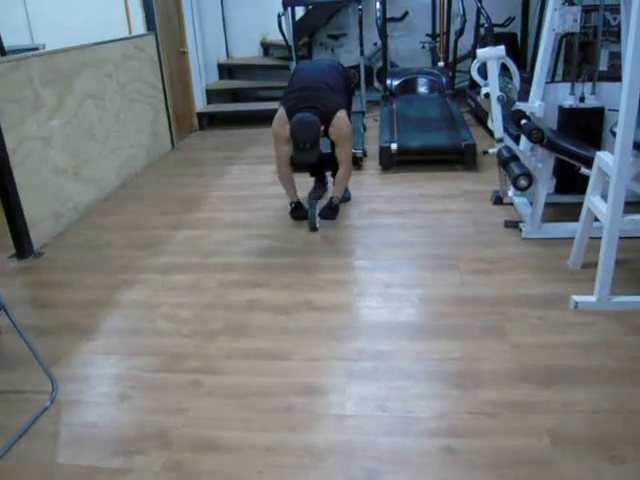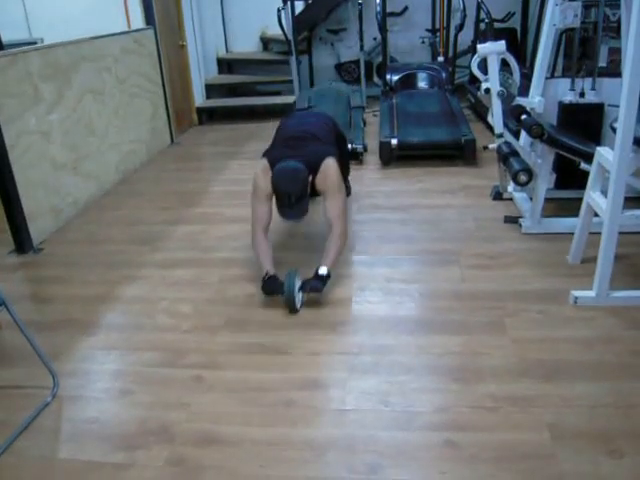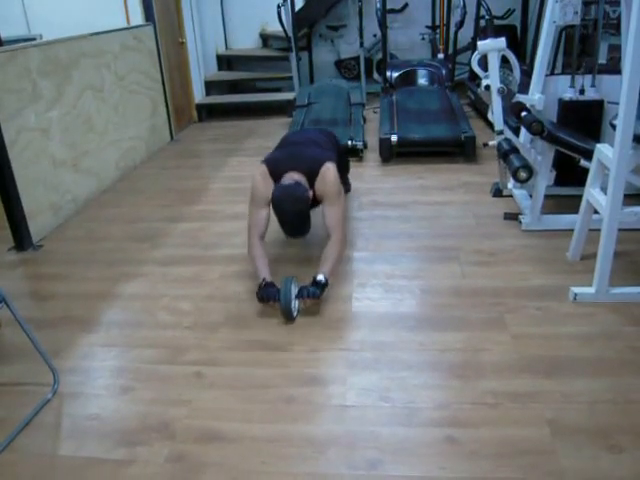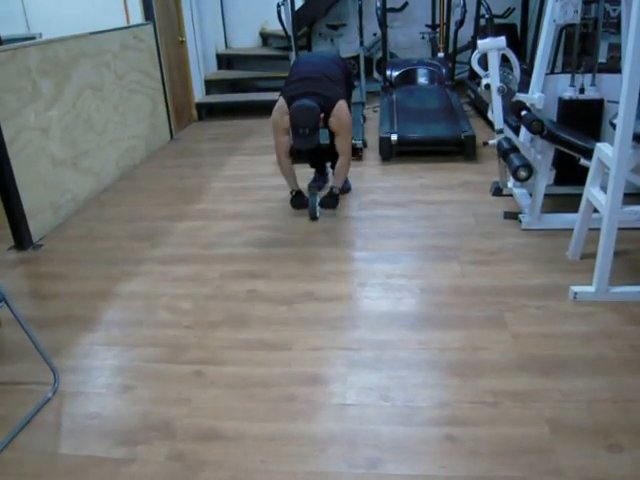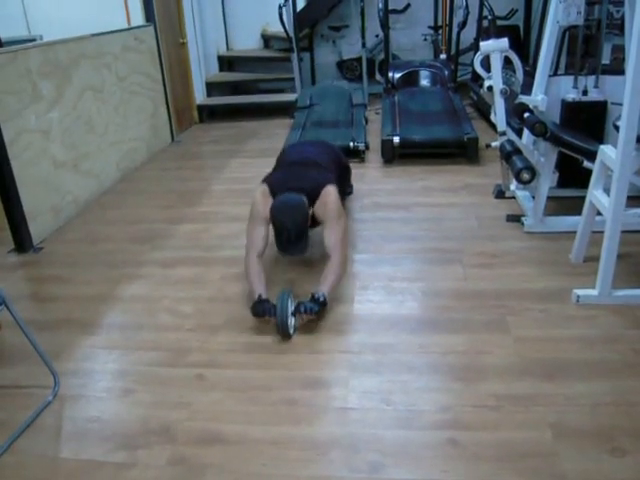
dt=1s
person 1, frame 1
left shoulder: (339, 121)
right shoulder: (281, 122)
left elbow: (345, 165)
right elbow: (283, 166)
left wrist: (334, 202)
right wrist: (294, 203)
left knee: (341, 143)
right knee: (304, 152)
left ankle: (338, 181)
right ankle: (319, 179)
person 1, frame 2
left shoulder: (327, 169)
right shoulder: (264, 173)
left elbow: (338, 228)
right elbow: (259, 230)
left wrist: (322, 273)
right wrist: (269, 275)
left hip: (327, 125)
left knee: (341, 185)
left ankle: (343, 183)
person 1, frame 3
left shoulder: (327, 175)
right shoulder: (263, 179)
left elbow: (337, 235)
right elbow: (255, 238)
left wrist: (320, 281)
right wrist: (266, 282)
left hip: (328, 141)
right hip: (292, 141)
left ankle: (342, 180)
person 1, frame 4
left shoulder: (339, 111)
right shoulder: (281, 112)
left elbow: (345, 155)
right elbow: (283, 155)
left wrist: (334, 191)
right wrist: (295, 191)
left knee: (338, 135)
right knee: (300, 144)
left ankle: (336, 171)
right ankle: (320, 171)
person 1, frame 5
left shoulder: (327, 197)
right shoulder: (264, 197)
left elbow: (337, 257)
right elbow: (253, 255)
left wrist: (319, 299)
right wrist: (260, 298)
left hip: (330, 154)
right hip: (292, 153)
